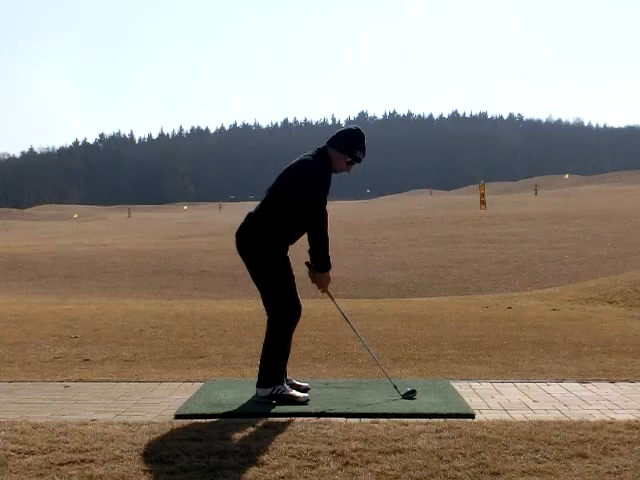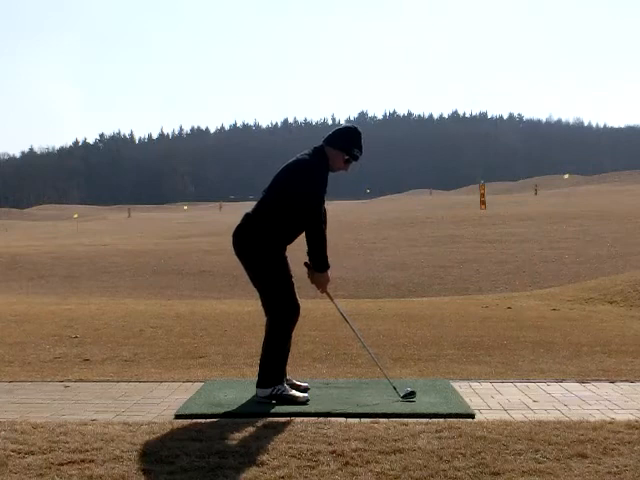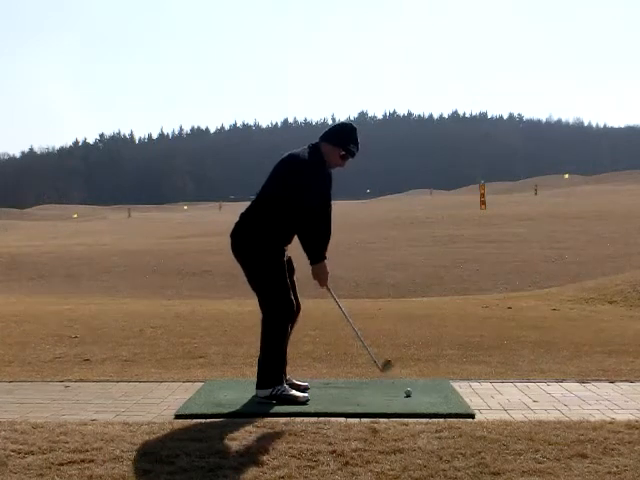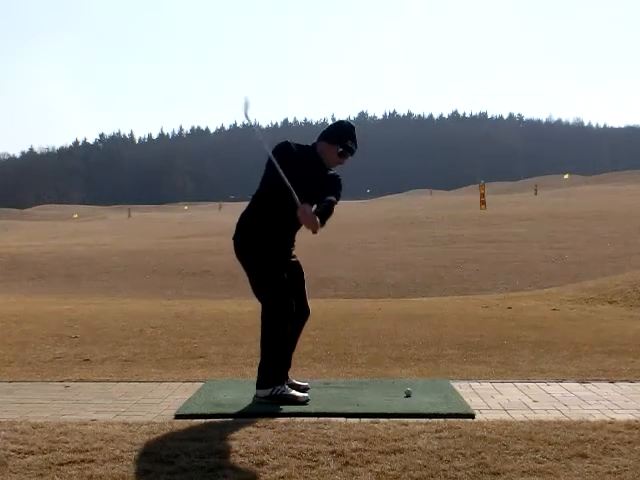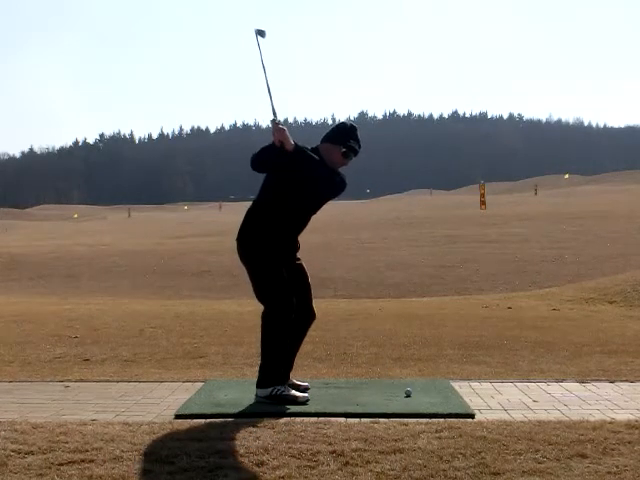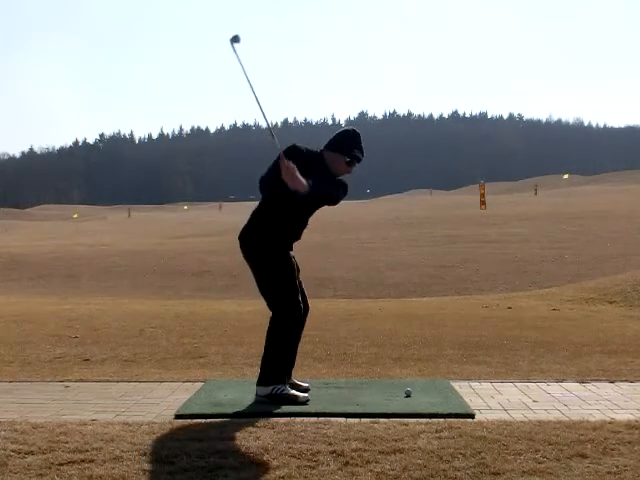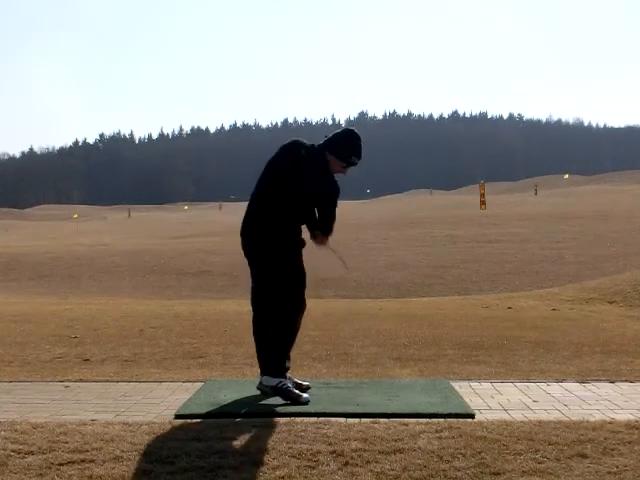
dt=0.7s
person 1, frame 1
left shoulder: (314, 167)
right shoulder: (314, 170)
left elbow: (315, 220)
right elbow: (315, 222)
left wrist: (317, 263)
right wrist: (322, 266)
left hip: (265, 242)
right hip: (260, 242)
left knee: (285, 310)
right knee: (286, 310)
left ankle: (277, 376)
right ankle: (269, 384)
person 1, frame 2
left shoulder: (312, 167)
right shoulder: (310, 169)
left elbow: (315, 220)
right elbow: (314, 222)
left wrist: (315, 263)
right wrist: (321, 266)
left hip: (263, 242)
right hip: (257, 242)
left knee: (283, 310)
right knee: (285, 310)
left ankle: (276, 376)
right ankle: (269, 384)
person 1, frame 3
left shoulder: (322, 175)
right shoulder: (298, 163)
left elbow: (322, 219)
right elbow: (300, 217)
left wrist: (319, 258)
right wrist: (316, 260)
left hip: (273, 244)
right hip: (253, 241)
left knee: (290, 308)
right knee: (279, 307)
left ankle: (277, 375)
right ankle: (268, 384)
person 1, frame 4
left shoulder: (331, 180)
right shoulder: (288, 152)
left elbow: (328, 203)
right elbow: (274, 189)
left wrist: (316, 215)
right wrist: (299, 209)
left hip: (282, 244)
right hip: (254, 240)
left knee: (299, 310)
right knee: (279, 306)
left ankle: (279, 375)
right ankle: (268, 384)
person 1, frame 5
left shoulder: (336, 181)
right shoulder: (286, 155)
left elbow: (316, 173)
right elbow: (257, 163)
left wrist: (291, 147)
right wrist: (278, 145)
left hip: (286, 246)
right hip: (257, 241)
left knee: (304, 312)
right knee: (280, 307)
left ankle: (281, 375)
right ankle: (268, 384)
person 1, frame 6
left shoulder: (337, 186)
right shoulder: (299, 156)
left elbow: (325, 194)
right elbow: (267, 187)
left wrist: (304, 186)
right wrist: (284, 179)
left hip: (280, 245)
right hip: (260, 241)
left knee: (298, 310)
right knee: (288, 309)
left ankle: (282, 376)
right ankle: (269, 384)
person 1, frame 7
left shoulder: (294, 149)
right shoulder: (327, 185)
right elbow: (326, 220)
left wrist: (313, 229)
right wrist: (321, 234)
left hip: (252, 235)
right hip: (281, 240)
left knee: (264, 306)
right knee: (291, 306)
left ankle: (271, 373)
right ankle: (274, 375)
